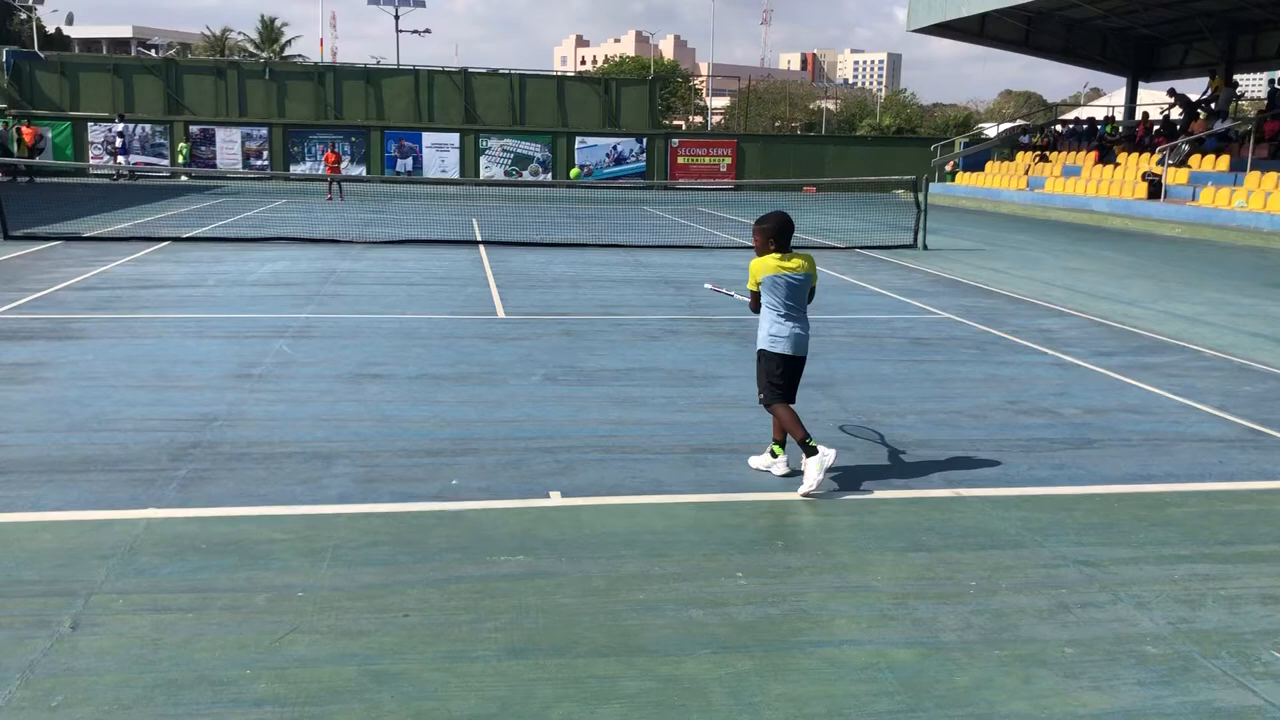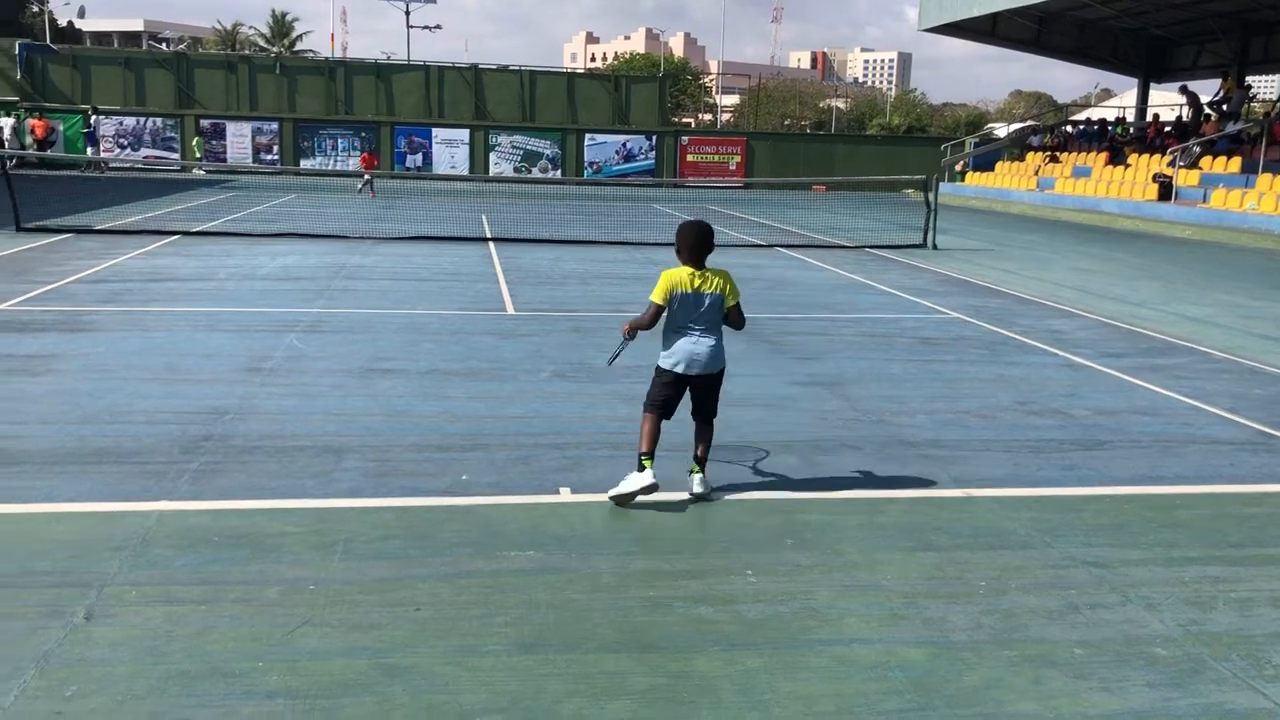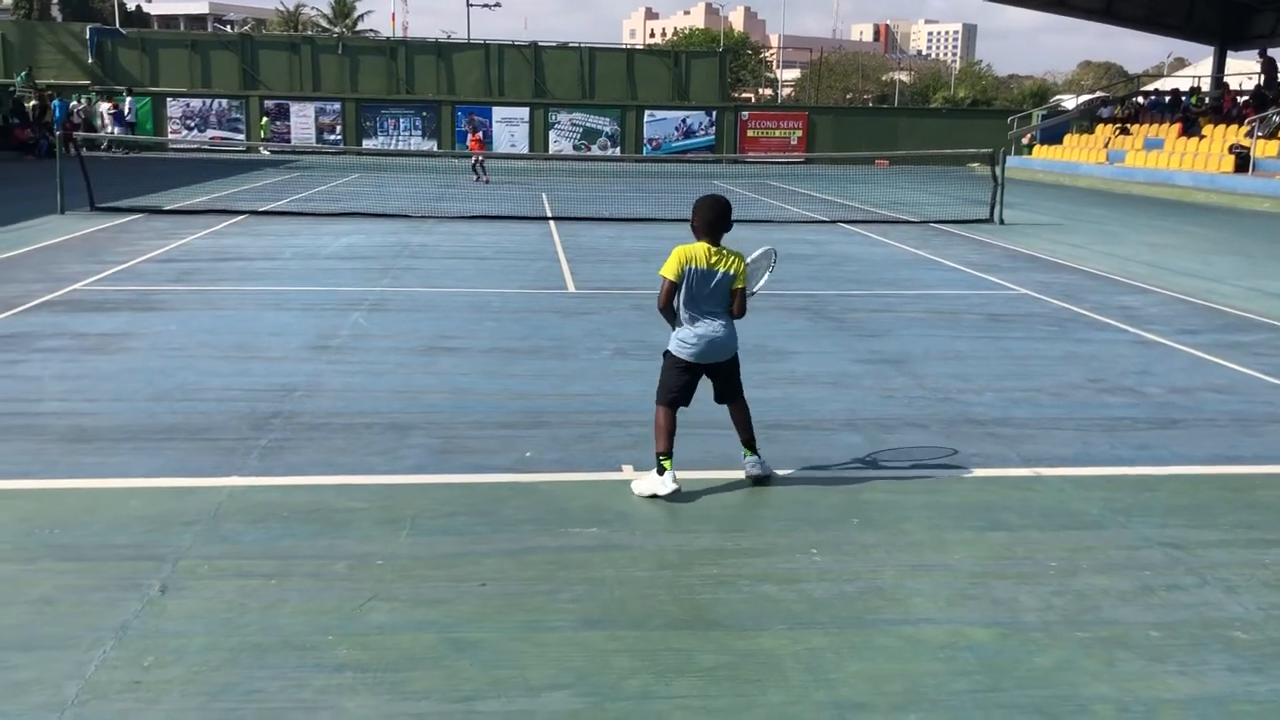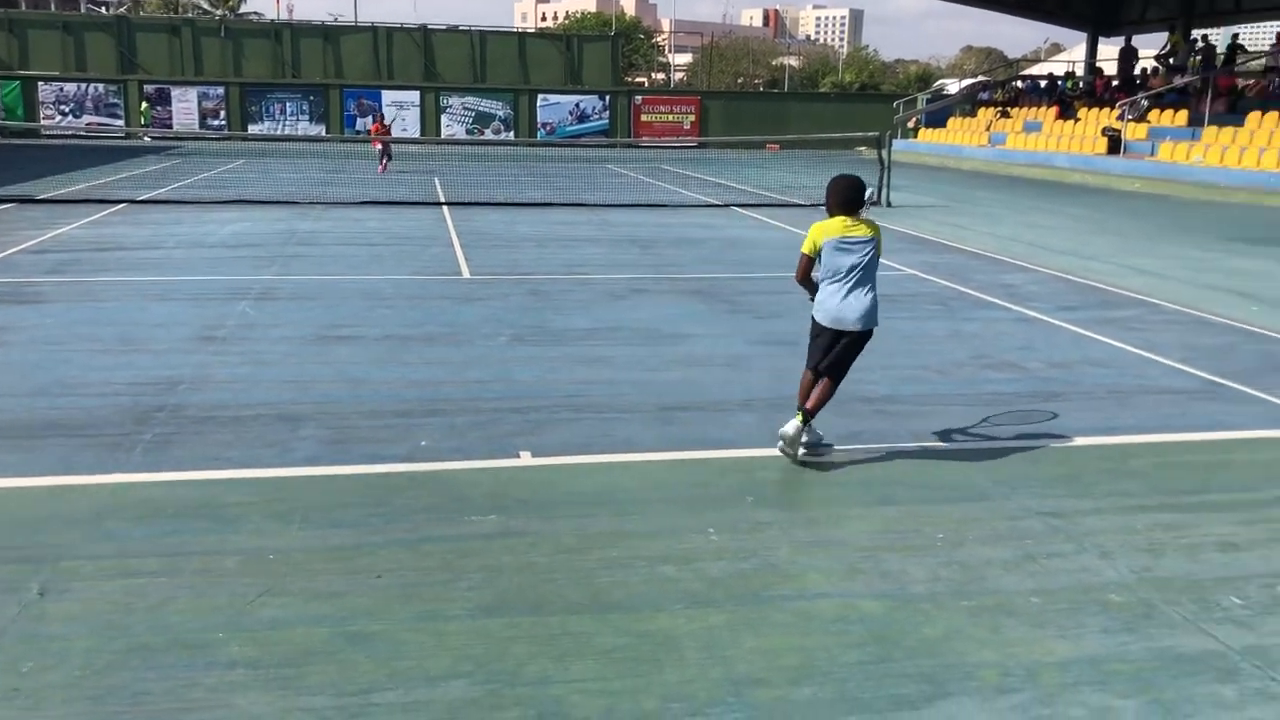
dt=1s
person 1, frame 1
left shoulder: (758, 265)
right shoulder: (807, 262)
left elbow: (755, 307)
left hip: (773, 343)
right hip: (798, 343)
left knee: (774, 402)
right knee: (782, 400)
left ankle: (814, 453)
right ankle: (776, 454)
person 1, frame 2
left shoulder: (669, 279)
right shoulder: (723, 280)
left elbow: (649, 320)
right elbow: (738, 322)
left wrist: (632, 326)
left hip: (674, 359)
right hip: (710, 362)
left knee: (652, 412)
right knee: (704, 419)
left ankle: (645, 471)
right ankle: (698, 475)
person 1, frame 3
left shoulder: (683, 255)
right shoulder: (737, 261)
left elbow: (663, 302)
right elbow: (737, 310)
left wrist: (676, 323)
left hip: (687, 346)
right hip: (724, 346)
left knee: (665, 406)
right knee: (735, 399)
left ankle: (663, 473)
right ankle: (753, 459)
person 1, frame 4
left shoulder: (819, 230)
right shoulder: (873, 232)
left elbow: (800, 276)
left hip: (826, 314)
right hip: (860, 317)
left knee: (814, 369)
right knee: (832, 375)
left ankle: (801, 423)
right ankle: (799, 426)
